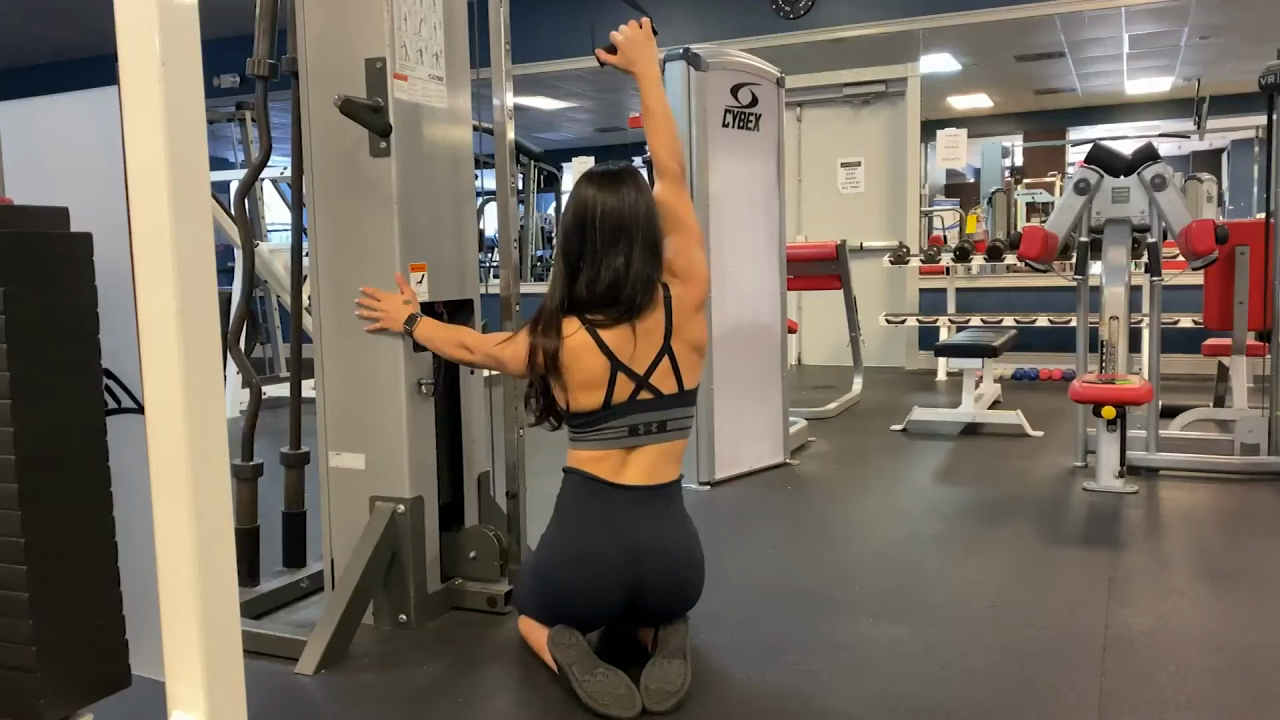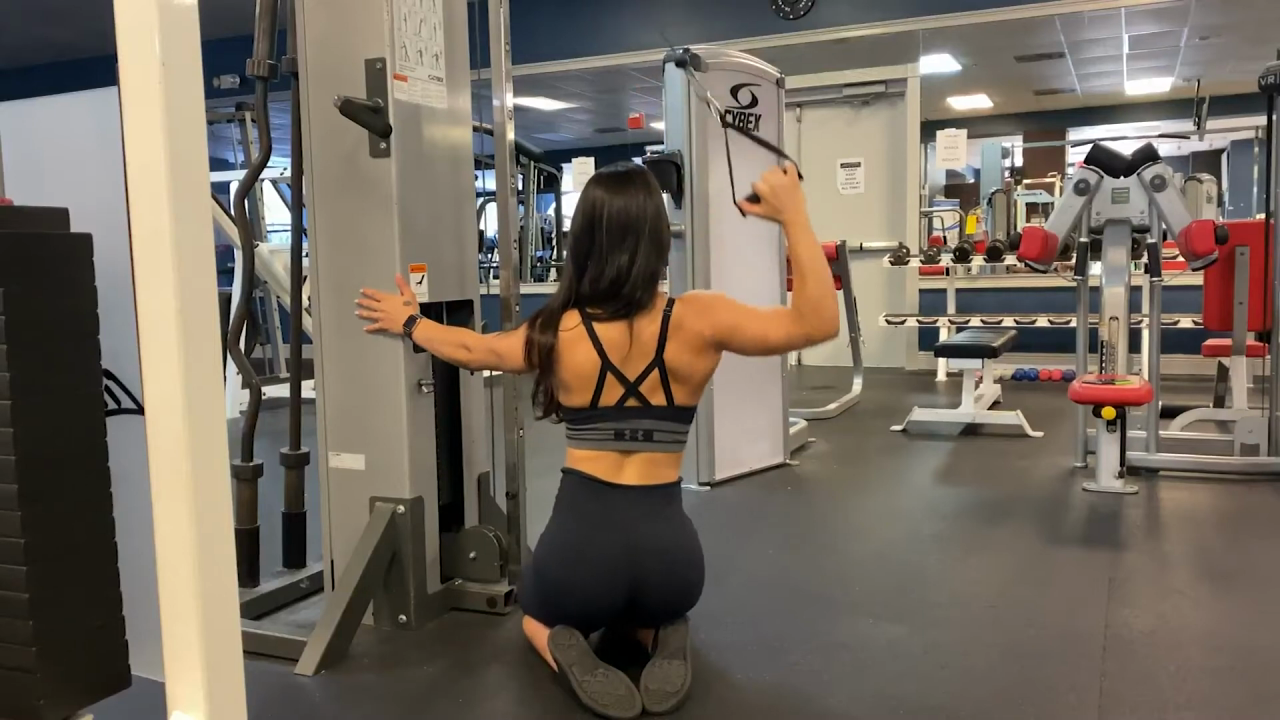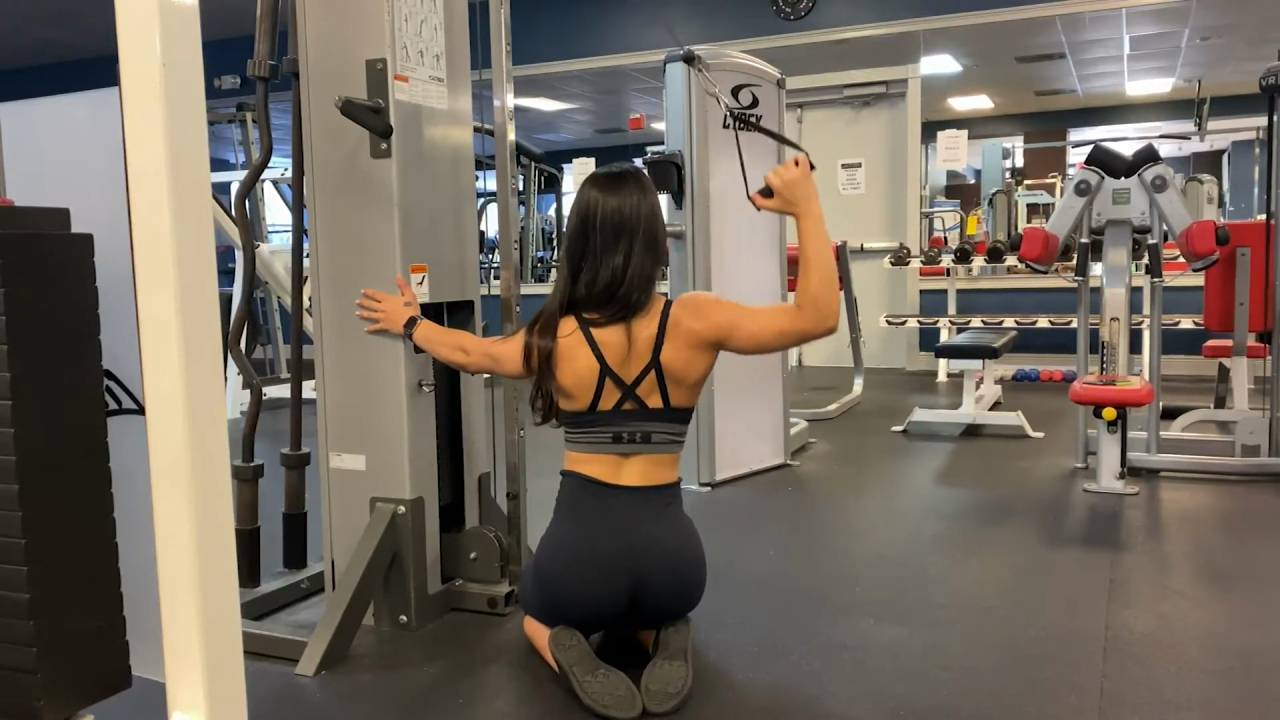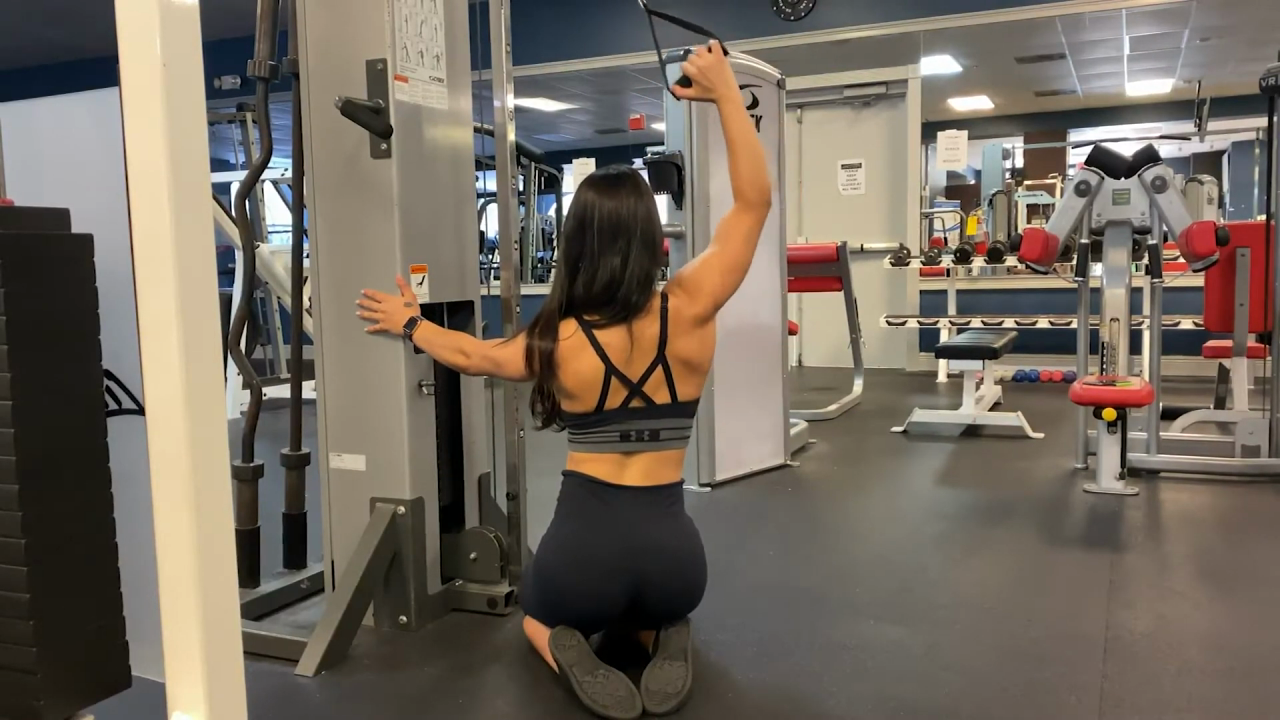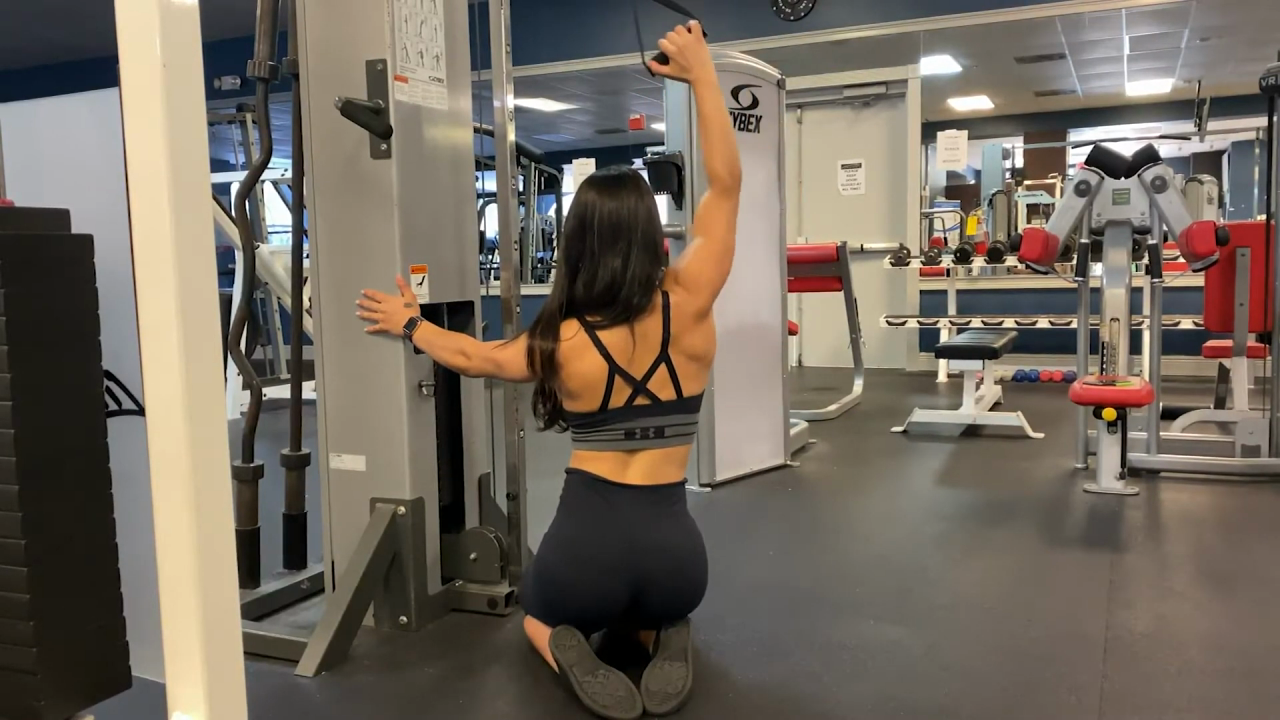
dt=1s
person 1, frame 1
left shoulder: (558, 340)
right shoulder: (684, 304)
left elbow: (476, 348)
right elbow: (671, 175)
left wrist: (409, 320)
right wrist: (645, 66)
left hip: (583, 543)
right hip: (668, 548)
left knee: (534, 610)
right knee: (653, 601)
left ankle: (564, 653)
right ankle: (660, 637)
person 1, frame 2
left shoulder: (557, 333)
right shoulder: (698, 320)
left elbow: (472, 349)
right elbow: (818, 322)
left wrist: (409, 322)
right wrist: (792, 212)
left hip: (581, 543)
right hip: (667, 549)
left knee: (538, 611)
right knee: (651, 597)
left ankle: (566, 654)
right ankle: (662, 639)
person 1, frame 3
left shoulder: (555, 339)
right shoulder: (693, 324)
left elbow: (472, 352)
right elbow: (816, 315)
left wrist: (410, 323)
right wrist: (805, 207)
left hip: (580, 546)
right hip: (668, 550)
left knee: (538, 612)
right knee: (650, 602)
left ankle: (565, 653)
right ankle: (663, 638)
person 1, frame 4
left shoulder: (558, 342)
right shoulder: (689, 312)
left elbow: (475, 356)
right elbow: (754, 201)
left wrist: (408, 321)
right wrist: (725, 92)
left hip: (583, 543)
right hip: (670, 549)
left knee: (539, 615)
right knee: (656, 603)
left ankle: (569, 656)
right ankle: (663, 641)
person 1, frame 5
left shoulder: (558, 341)
right shoulder: (688, 308)
left elbow: (475, 357)
right elbow: (726, 185)
left wrist: (410, 324)
right wrist: (702, 73)
left hip: (584, 542)
right hip: (672, 548)
left knee: (539, 614)
right knee: (653, 601)
left ankle: (567, 653)
right ankle: (662, 641)
